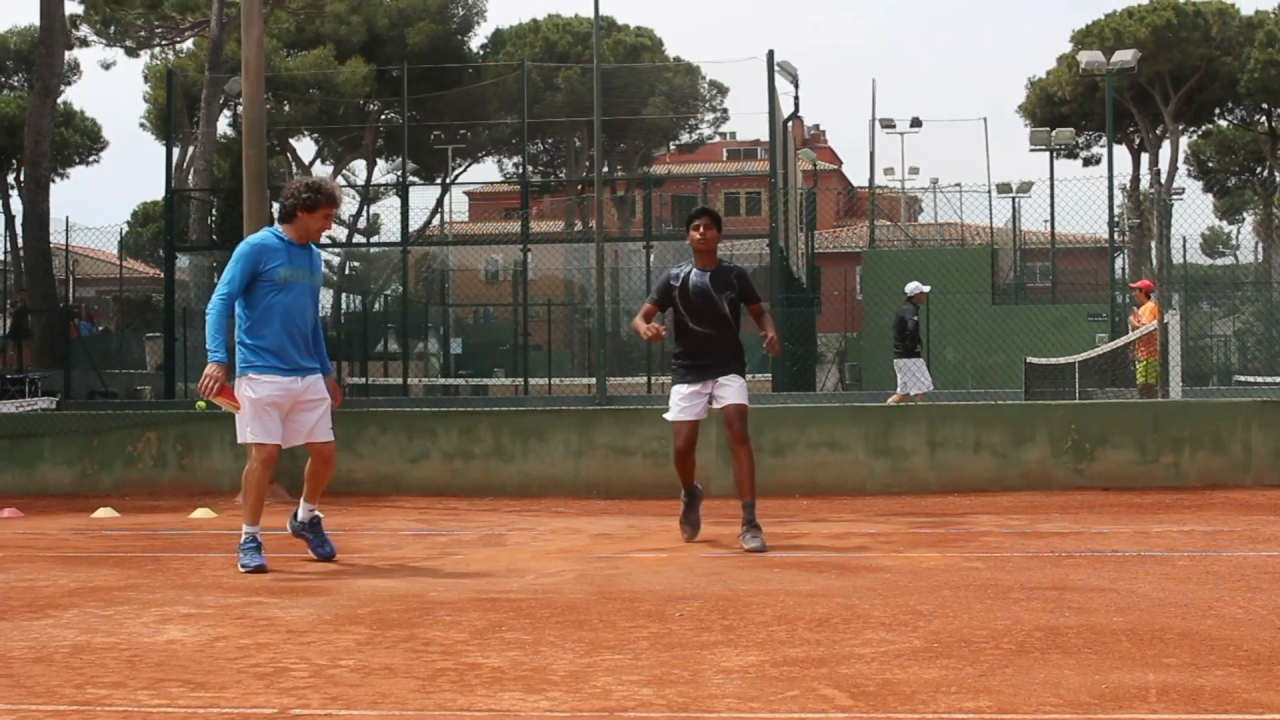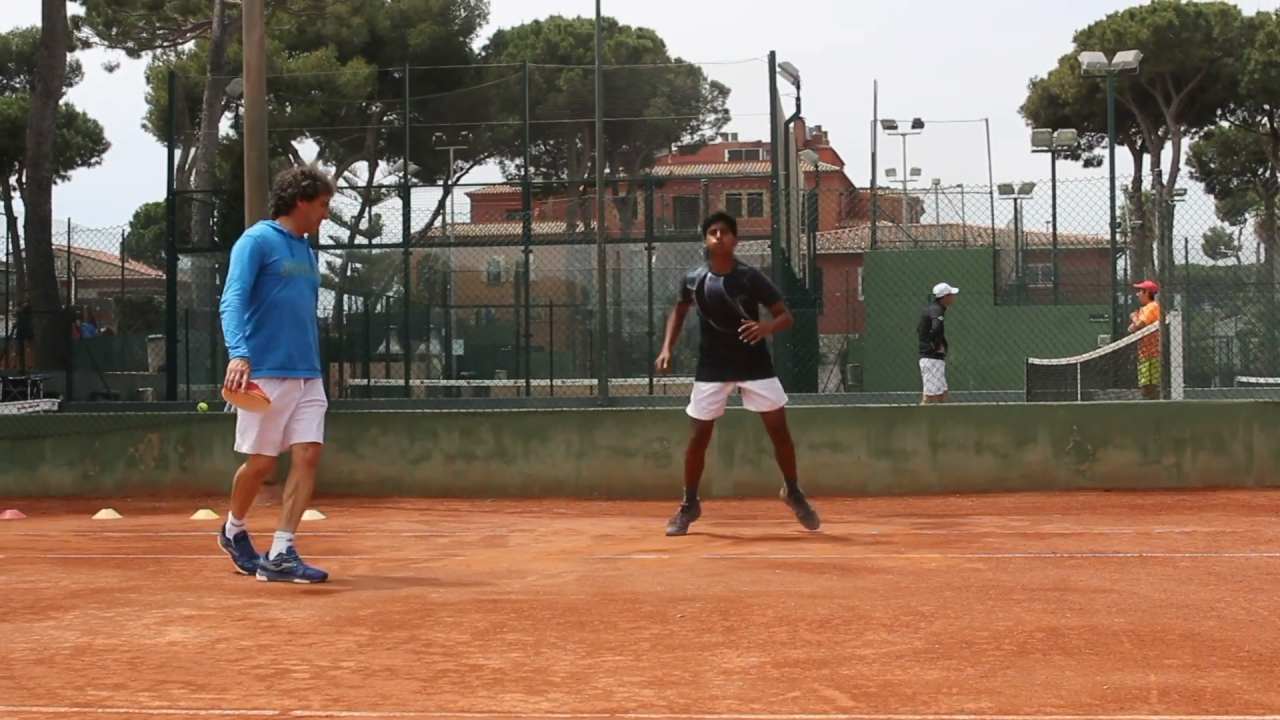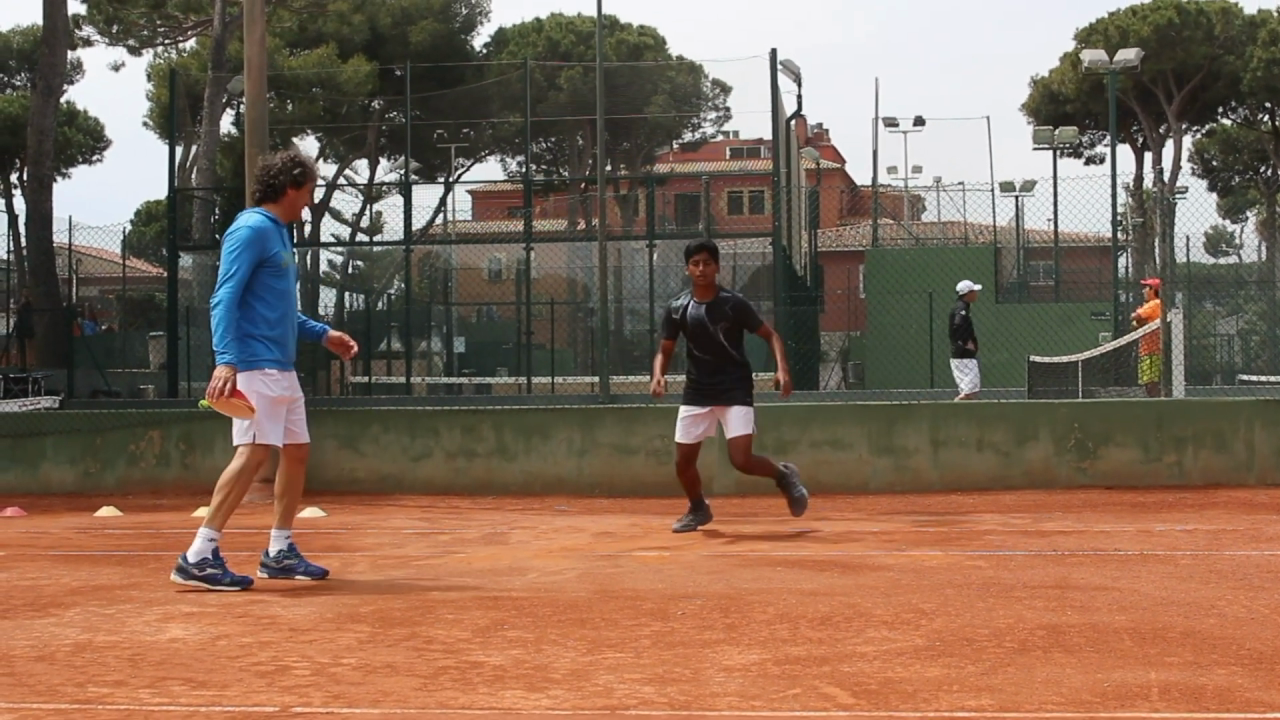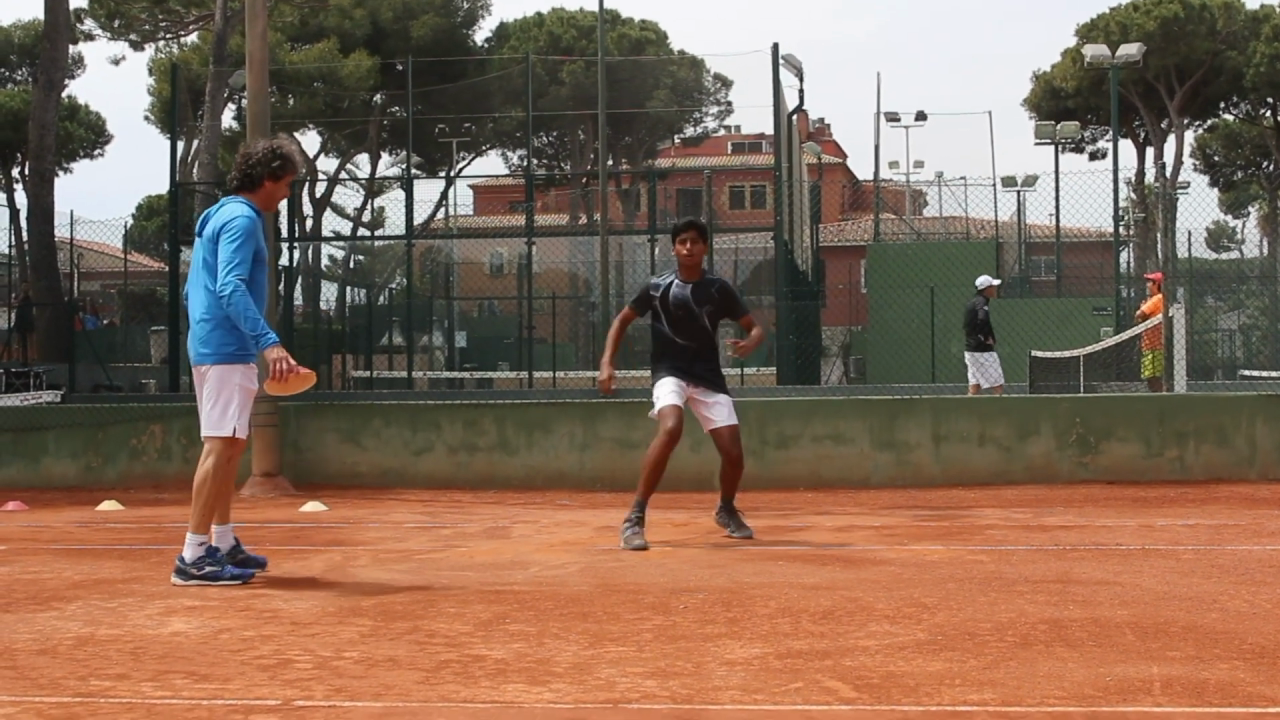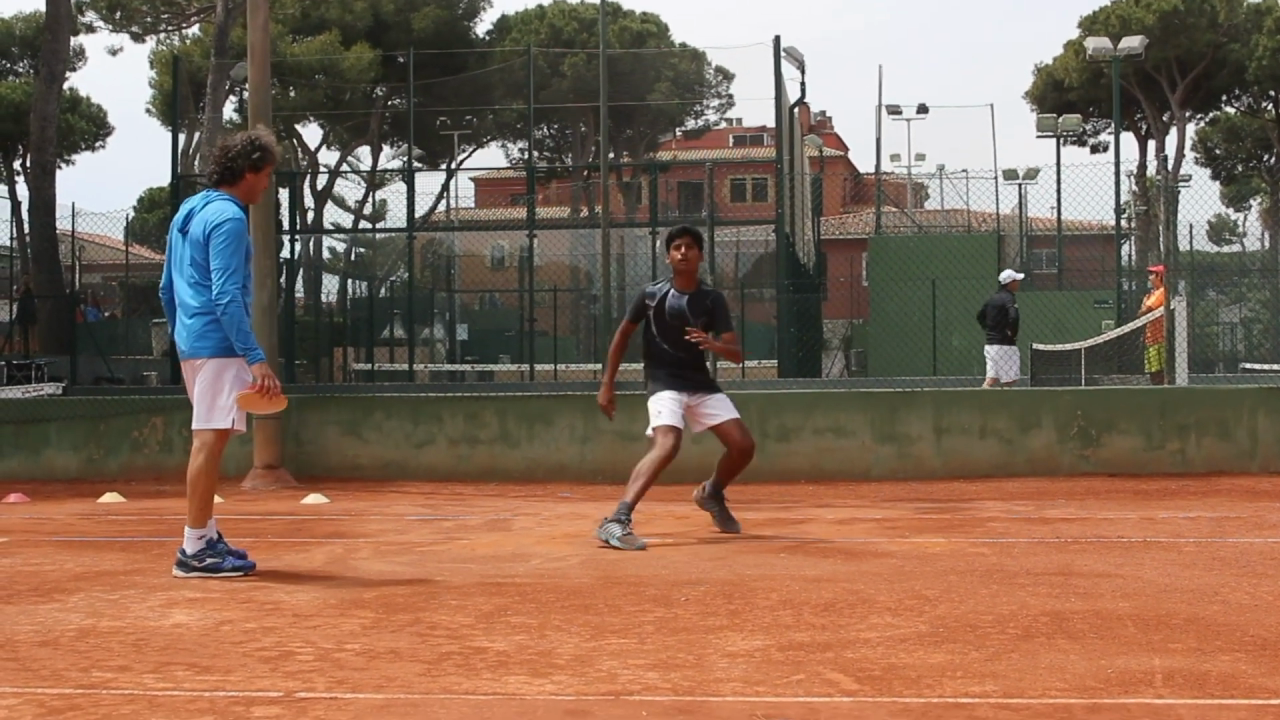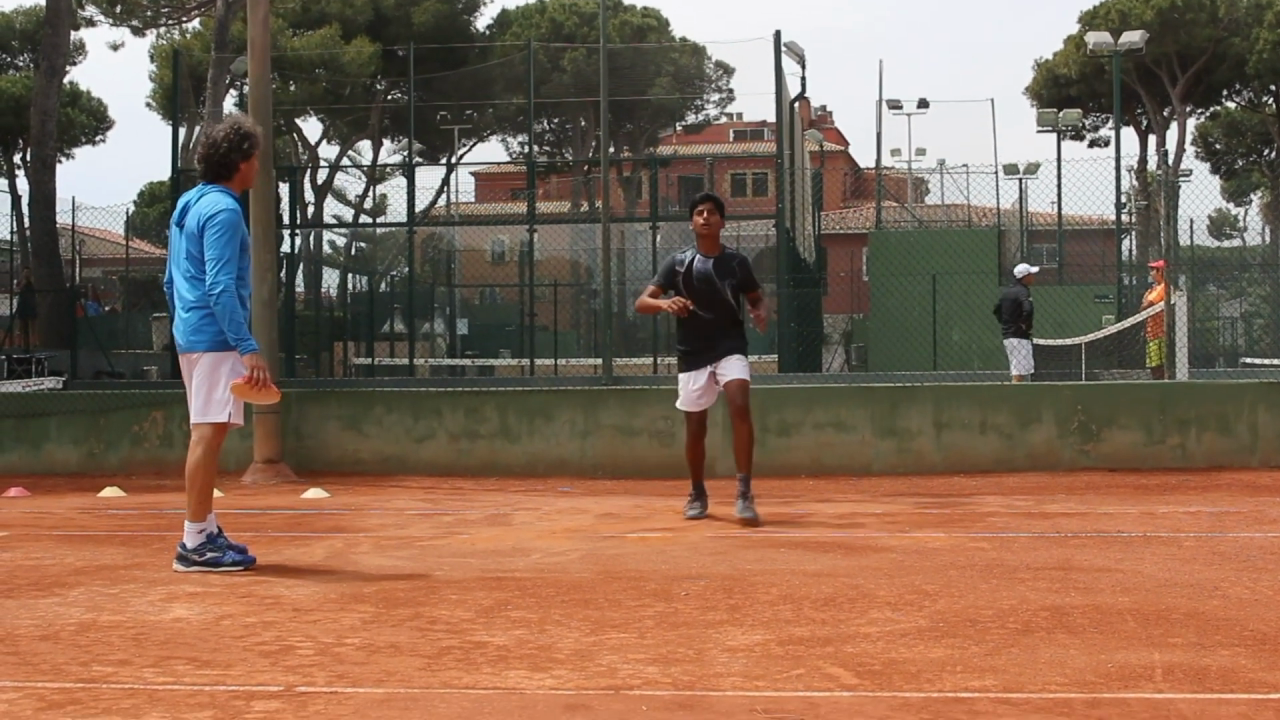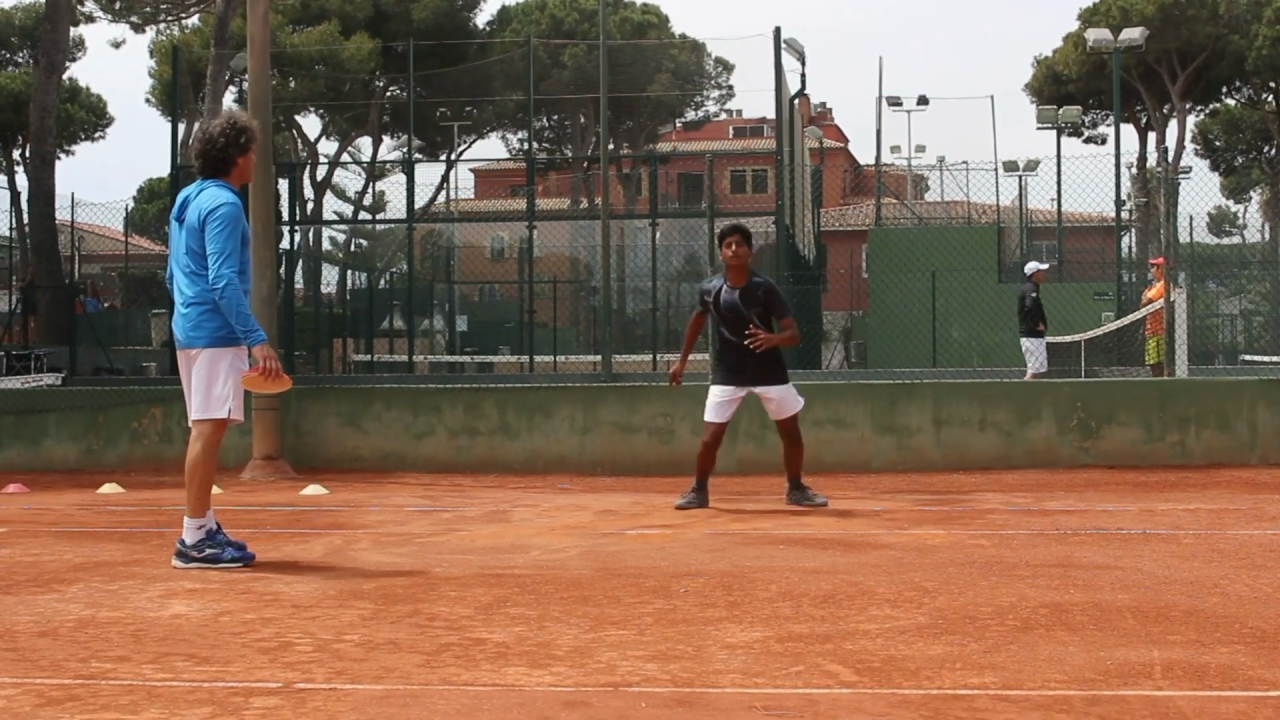
dt=0.4s
person 1, frame 1
left shoulder: (314, 258)
right shoulder: (256, 248)
right elbow: (220, 303)
left wrist: (327, 370)
right wrist: (217, 358)
left hip: (307, 375)
right hip: (261, 373)
left knee: (324, 451)
right knee: (264, 454)
left ankle: (306, 516)
right ankle: (249, 540)
person 1, frame 2
left shoulder: (307, 252)
right shoulder: (256, 241)
right elbow: (232, 301)
right wrist: (238, 353)
left hip: (308, 376)
right hip: (265, 374)
left knee: (306, 457)
right knee: (261, 463)
left ankle: (280, 553)
right ankle: (235, 528)
person 1, frame 3
left shoulder: (278, 233)
right shoulder: (251, 229)
right elbow: (224, 300)
left wrist: (323, 334)
right wrist: (224, 360)
left hip: (280, 366)
right hip: (255, 365)
left knee: (296, 453)
right knee: (253, 453)
left ankle: (280, 551)
right ankle: (199, 555)
person 1, frame 4
left shoulder: (219, 216)
right shoulder: (241, 219)
left elbow: (193, 293)
right elbow: (231, 290)
right wrist: (269, 341)
left hip: (212, 348)
right hip: (228, 351)
left knee: (228, 446)
right knee: (221, 447)
left ankle: (223, 542)
right ankle: (194, 557)
person 1, frame 5
left shoulder: (190, 210)
right shoulder: (228, 218)
left elbow: (167, 288)
right elbow: (227, 298)
left wrist: (182, 336)
right wrist: (255, 357)
left hip: (194, 342)
right hip: (218, 345)
left knee: (208, 440)
right knee: (211, 439)
left ankle: (207, 537)
right ankle: (194, 549)
person 1, frame 6
left shoulder: (189, 204)
right shoulder: (222, 210)
left elbow: (172, 282)
right elbow: (221, 288)
right wrist: (248, 347)
left hip: (193, 336)
right hip: (216, 339)
left knee: (207, 435)
right knee: (209, 434)
left ankle: (206, 532)
right ankle: (194, 543)
person 1, frame 7
left shoulder: (188, 199)
right shoulder: (222, 204)
left elbow: (174, 276)
right elbow: (223, 282)
right wrist: (256, 338)
left hip: (190, 330)
right hip: (215, 334)
left knee: (205, 430)
right knee: (209, 429)
left ankle: (204, 529)
right ankle: (193, 540)
person 2, frame 1
left shoulder: (736, 275)
right shoulder: (674, 277)
left elbow: (759, 312)
right elbow: (641, 318)
left wrist: (769, 331)
right wrist: (646, 329)
left hip: (728, 367)
right hip: (688, 369)
left knee: (738, 433)
right knee: (683, 446)
left ankle: (749, 522)
right ankle: (690, 495)
person 2, frame 2
left shoulder: (751, 277)
right shoulder: (693, 279)
left elbow: (786, 316)
right elbow: (679, 310)
left wrist: (767, 326)
right wrist: (666, 348)
left hip: (754, 364)
right hip: (713, 367)
left knee: (779, 431)
right knee: (698, 438)
left ankle: (793, 492)
right ankle: (689, 504)
person 2, frame 3
left shoulder: (735, 304)
right shoulder: (676, 308)
left elbow: (771, 335)
right elbow: (664, 351)
left wrist: (782, 369)
right wrist: (657, 377)
left hip: (735, 389)
right hip: (697, 392)
left knee: (742, 460)
right knee: (684, 464)
left ankle: (783, 475)
right ankle: (699, 508)
person 2, frame 4
left shoulder: (719, 289)
right shoulder: (656, 287)
left elbow: (754, 327)
right elbow: (622, 320)
left wrist: (750, 344)
right wrist: (607, 363)
left hip: (708, 377)
right hip: (670, 372)
left knee: (733, 453)
right knee: (670, 429)
left ankle: (727, 510)
right ankle: (635, 517)
person 2, frame 5
left shoulder: (714, 300)
right shoulder: (651, 294)
left elbow: (736, 353)
right elbow: (623, 335)
left wrist: (715, 345)
right wrist: (607, 384)
left hip: (700, 382)
right hip: (665, 382)
left knee: (744, 446)
right knee: (666, 446)
left ankle: (712, 493)
right ankle: (617, 521)
person 2, frame 6
left shoulder: (737, 262)
right shoulder: (677, 262)
left elbow: (756, 299)
right elbow: (643, 301)
left wrist: (761, 315)
right wrist: (664, 303)
left hip: (730, 348)
right hip: (692, 353)
left knee: (740, 407)
right knee: (695, 430)
left ankle: (744, 493)
right ankle: (697, 493)
person 2, frame 7
left shoulder: (765, 288)
right shoulder: (710, 289)
left elbow: (794, 335)
right elbow: (697, 319)
left wrist: (773, 339)
right wrist: (682, 359)
left hip: (768, 370)
right hip: (728, 372)
left knee: (791, 435)
right knee: (710, 439)
left ankle: (795, 487)
right ankle: (700, 490)
